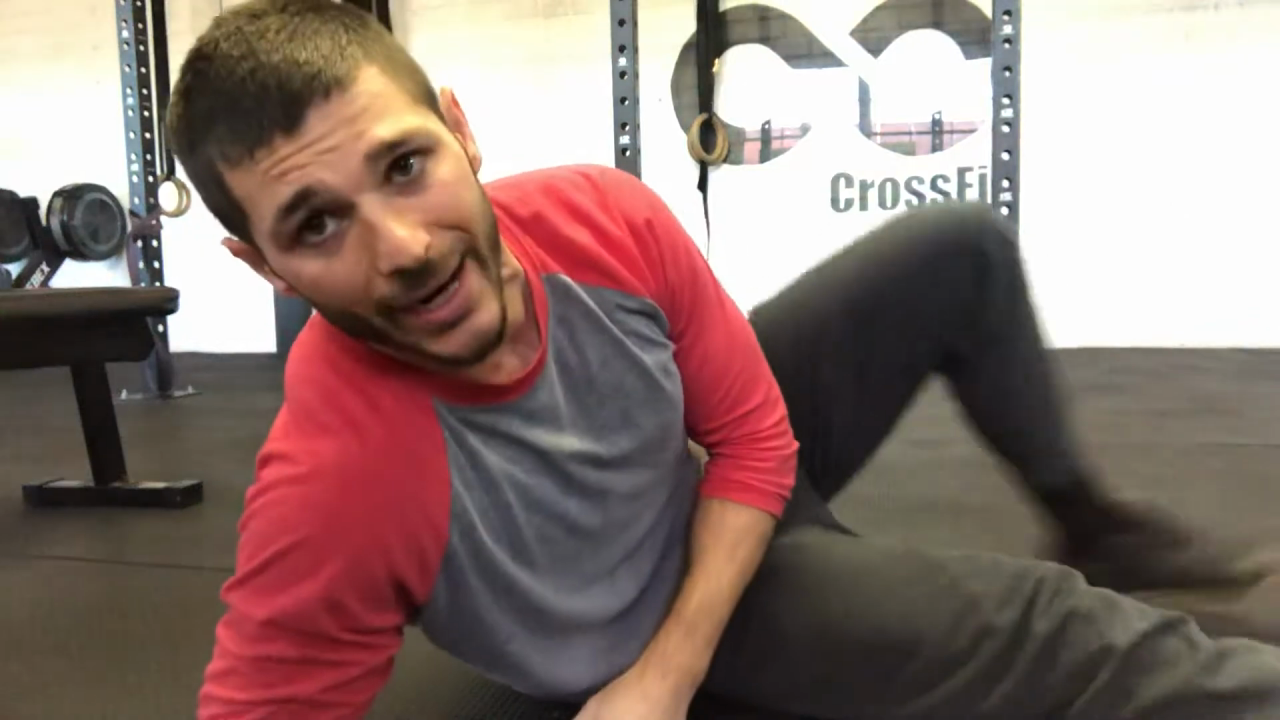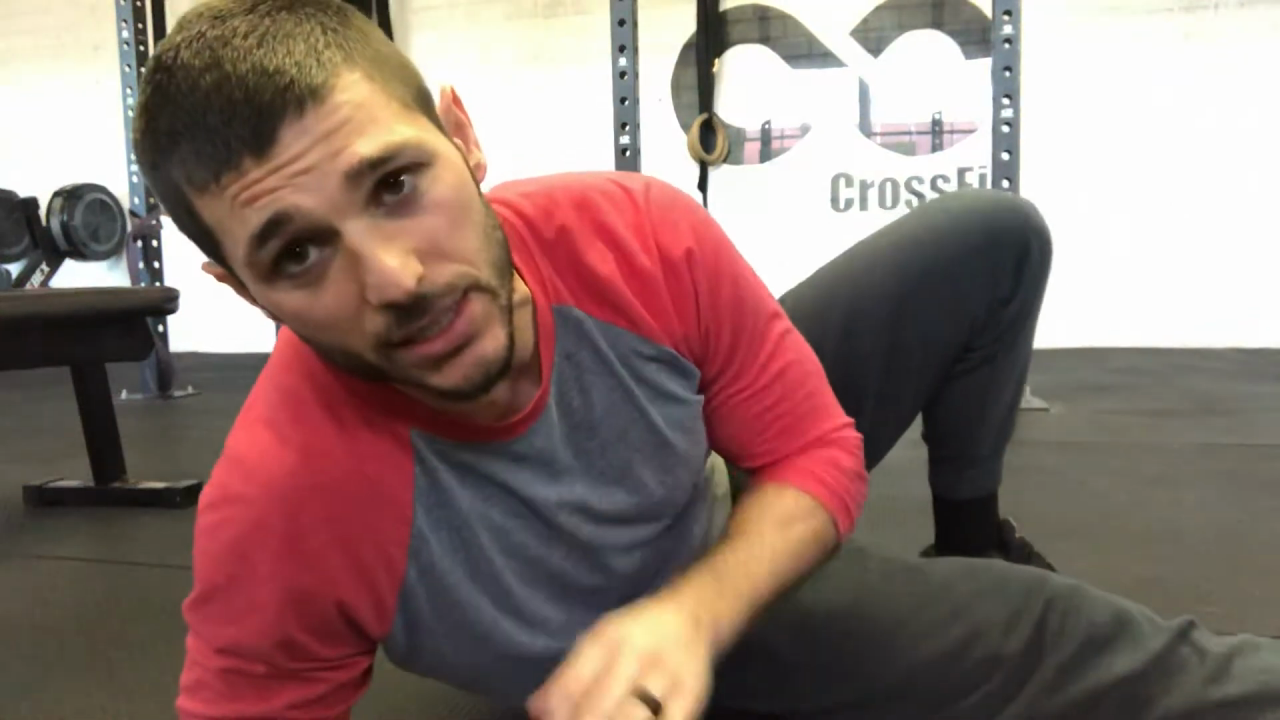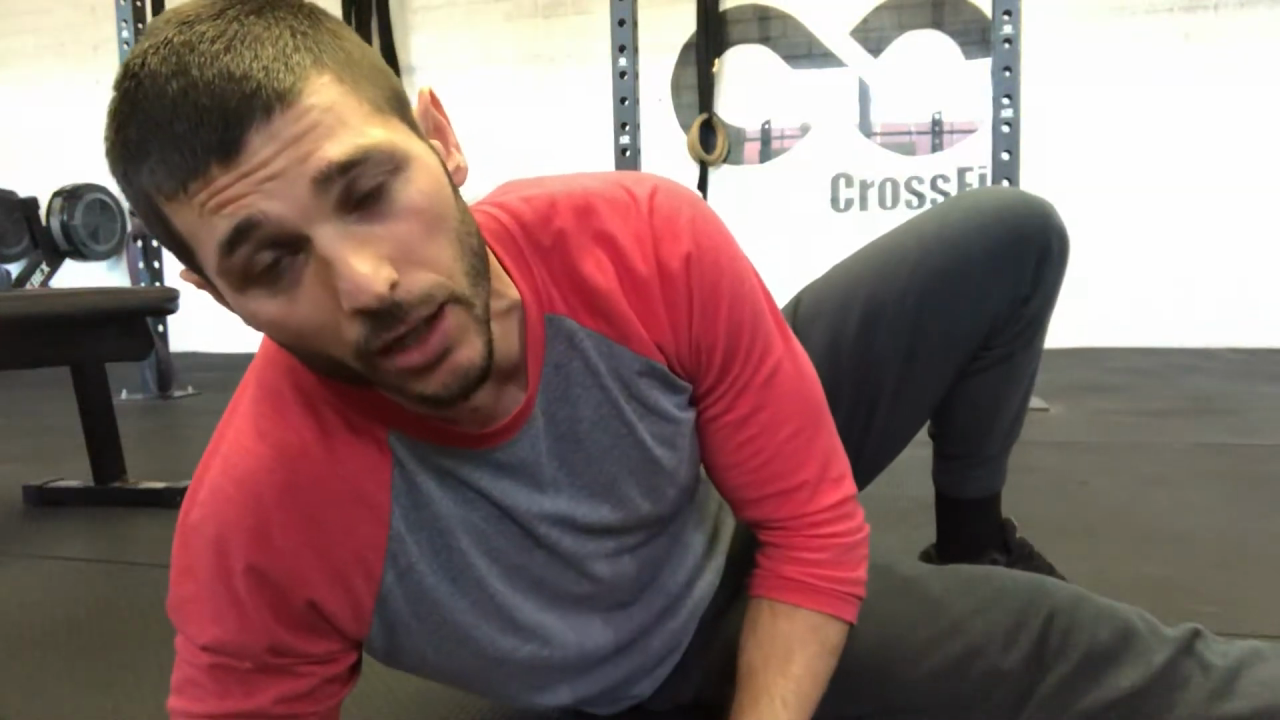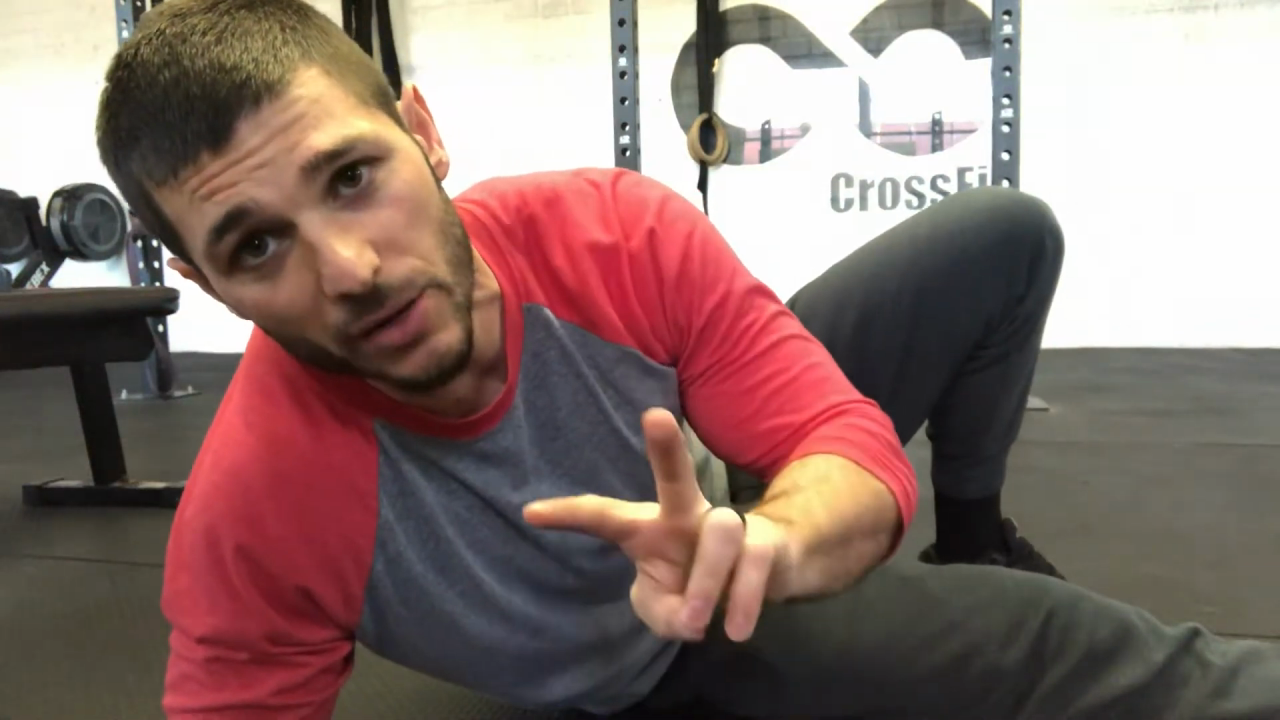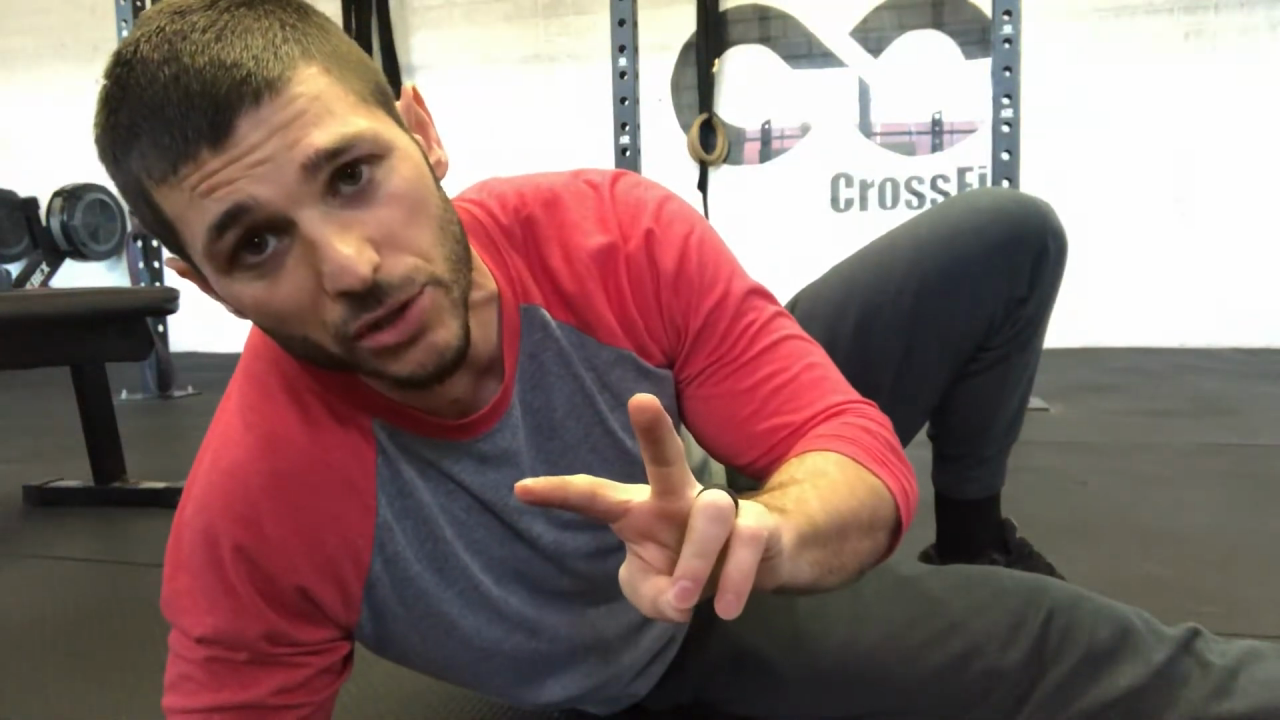
dt=1s
person 1, frame 1
left shoulder: (601, 216)
right shoulder: (325, 488)
left elbow: (753, 441)
left hip: (729, 492)
right hip: (652, 604)
left knee: (963, 247)
left ankle: (1087, 520)
person 1, frame 2
left shoulder: (639, 234)
right shoulder: (278, 516)
left elbow: (819, 455)
left wrist: (691, 615)
left hip: (743, 576)
left knee: (996, 240)
left ankle: (969, 537)
person 1, frame 3
left shoulder: (647, 240)
right shoulder: (256, 526)
left elbow: (814, 529)
left hip: (760, 534)
left knee: (1010, 239)
left ankle: (974, 545)
person 1, frame 4
left shoulder: (620, 232)
right shoulder: (250, 518)
left elbow: (855, 454)
left wrist: (763, 542)
left hip: (729, 510)
left knee: (1005, 237)
left ankle: (973, 539)
person 1, frame 5
left shoulder: (617, 233)
right shoulder: (248, 518)
left elbow: (855, 456)
left wrist: (762, 529)
left hip: (720, 492)
left knee: (1006, 241)
left ankle: (973, 539)
